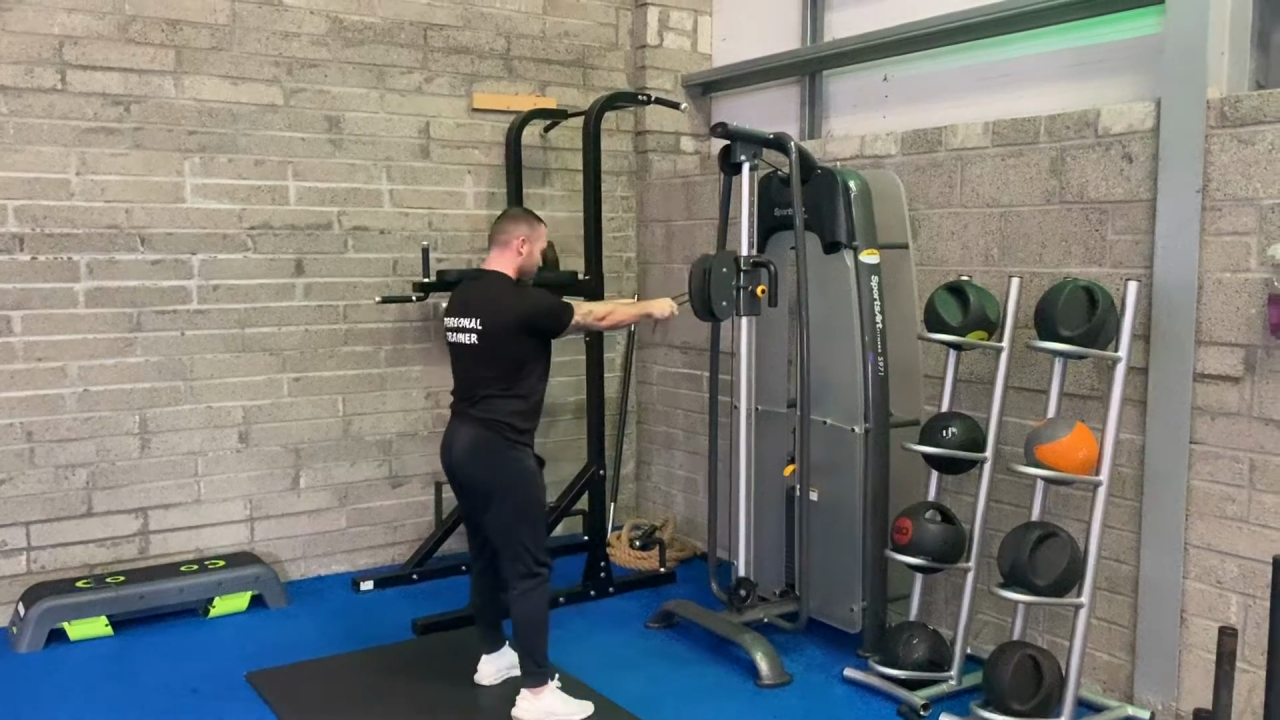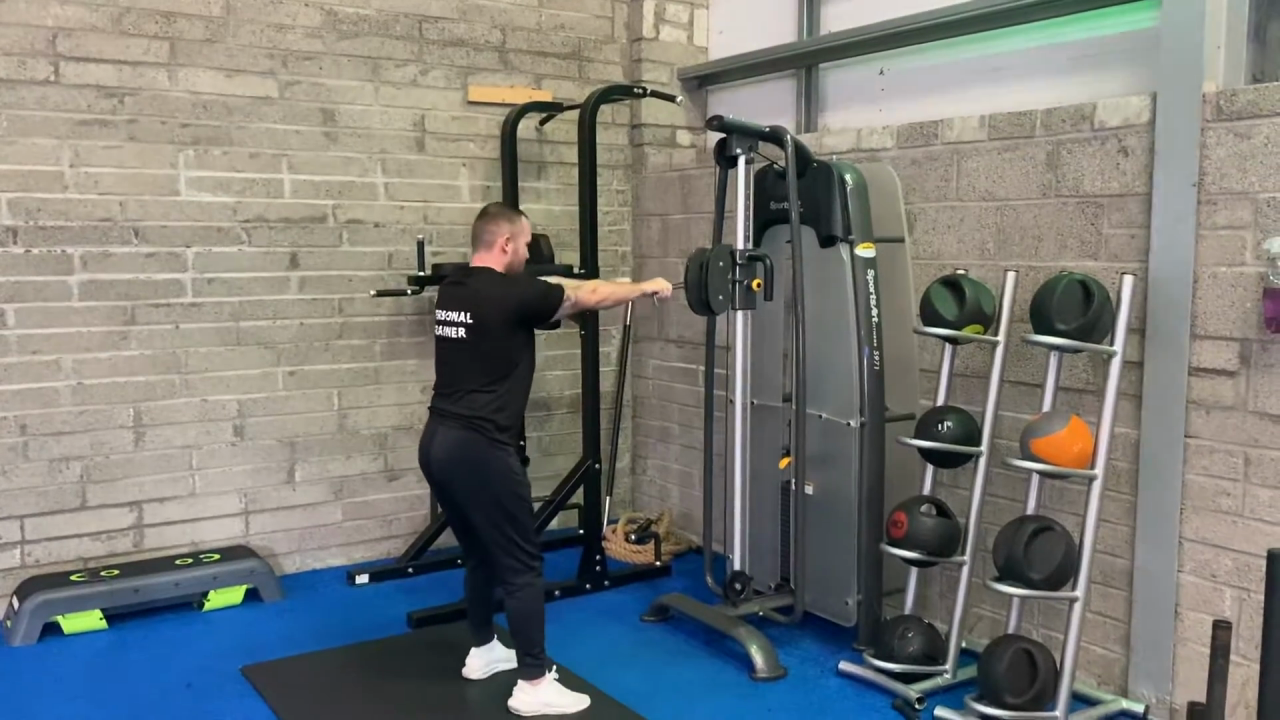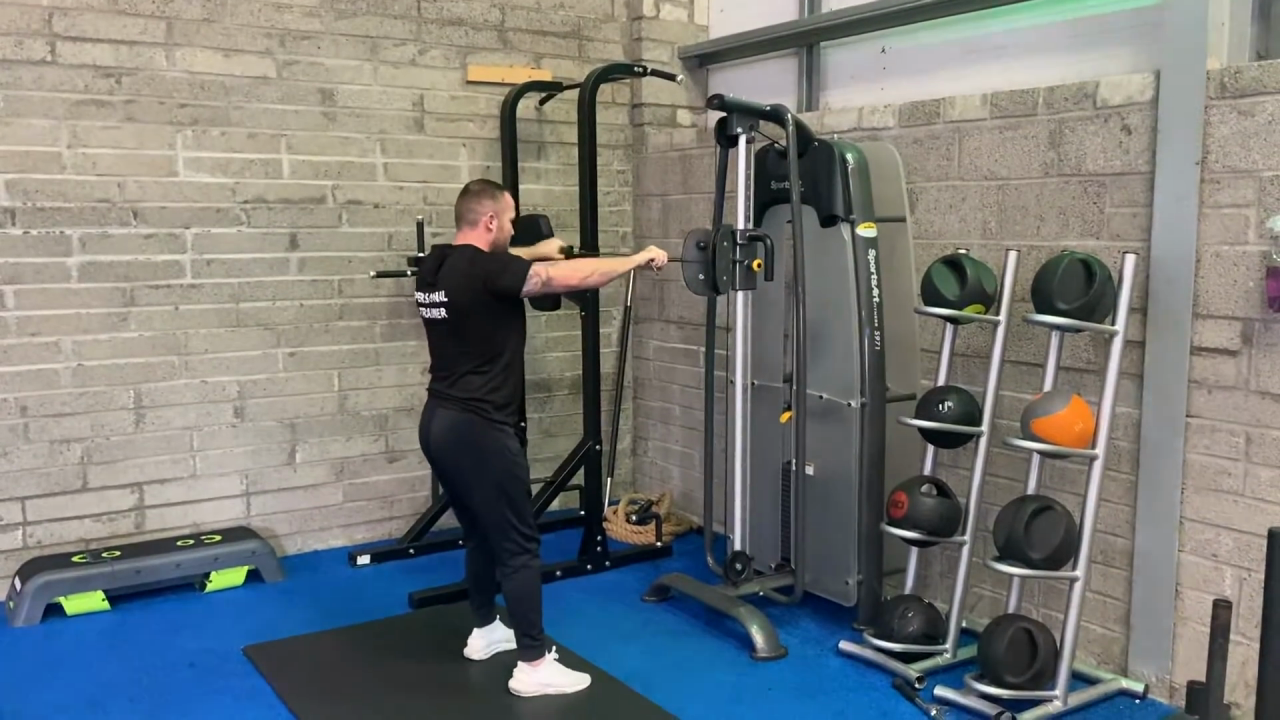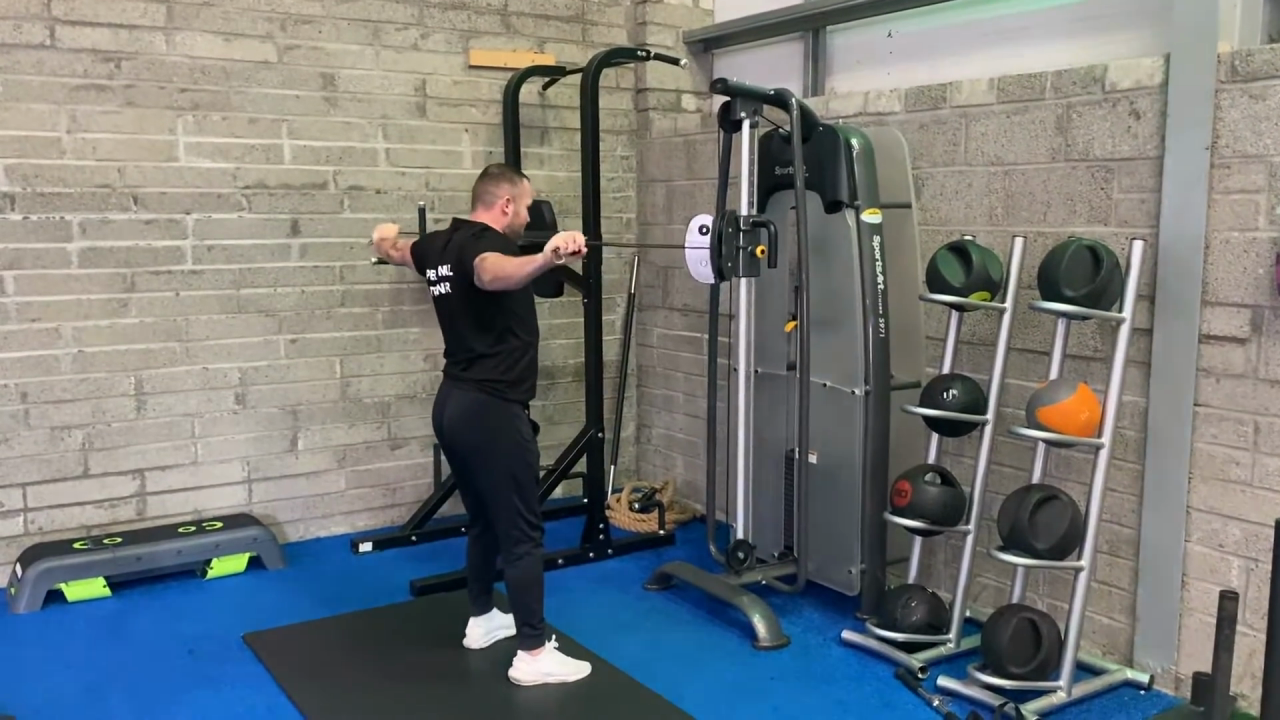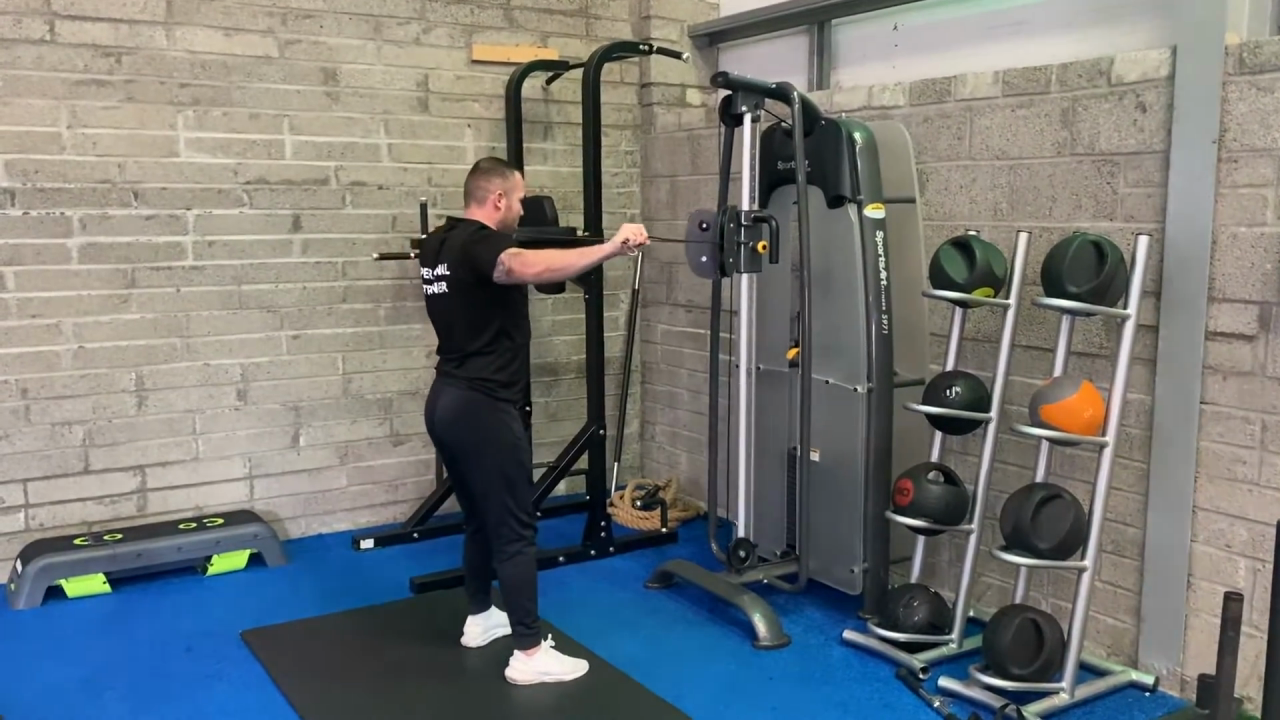
dt=1s
person 1, frame 1
left shoulder: (463, 297)
right shoulder: (521, 302)
right elbow: (595, 319)
left wrist: (628, 304)
right wrist: (650, 309)
left hip: (459, 442)
right hip: (499, 450)
left knee: (487, 556)
right knee: (528, 569)
left ankle: (494, 657)
person 1, frame 2
left shoulder: (453, 290)
right shoulder: (509, 294)
right elbow: (587, 298)
left wrist: (614, 285)
right wrist: (645, 287)
left hip: (439, 442)
right hip: (479, 449)
left knee: (481, 554)
right knee: (520, 564)
left ankle: (483, 650)
person 1, frame 3
left shoulder: (436, 266)
right shoulder: (484, 270)
right elbow: (570, 277)
left wrist: (539, 249)
right wrist: (637, 259)
left hip: (439, 422)
right hip: (478, 429)
left knee: (481, 534)
right knee: (518, 545)
left ankle: (485, 630)
right ankle: (534, 665)
person 1, frame 4
left shoulder: (440, 245)
right shoulder: (487, 244)
left elbow: (394, 250)
right elbow: (495, 273)
left wrist: (386, 236)
right wrist: (547, 257)
left hip: (454, 404)
right hip: (492, 411)
left knee: (484, 521)
right knee: (522, 533)
left ankle: (482, 619)
right ankle: (533, 654)
person 1, frame 5
left shoulder: (438, 244)
right shoulder: (479, 246)
right elbow: (531, 267)
right wrist: (611, 247)
left hip: (446, 401)
right hip: (484, 409)
left knee: (479, 518)
right knee: (514, 530)
left ankle: (479, 618)
right ankle: (529, 653)
